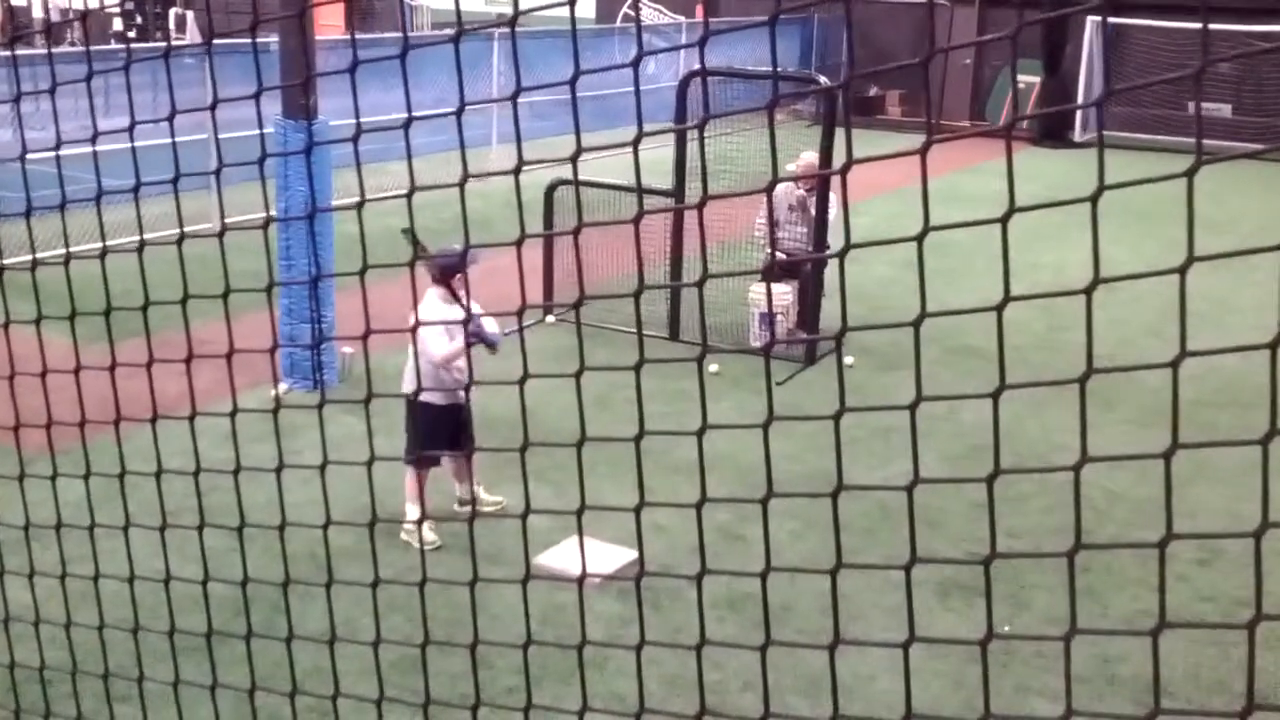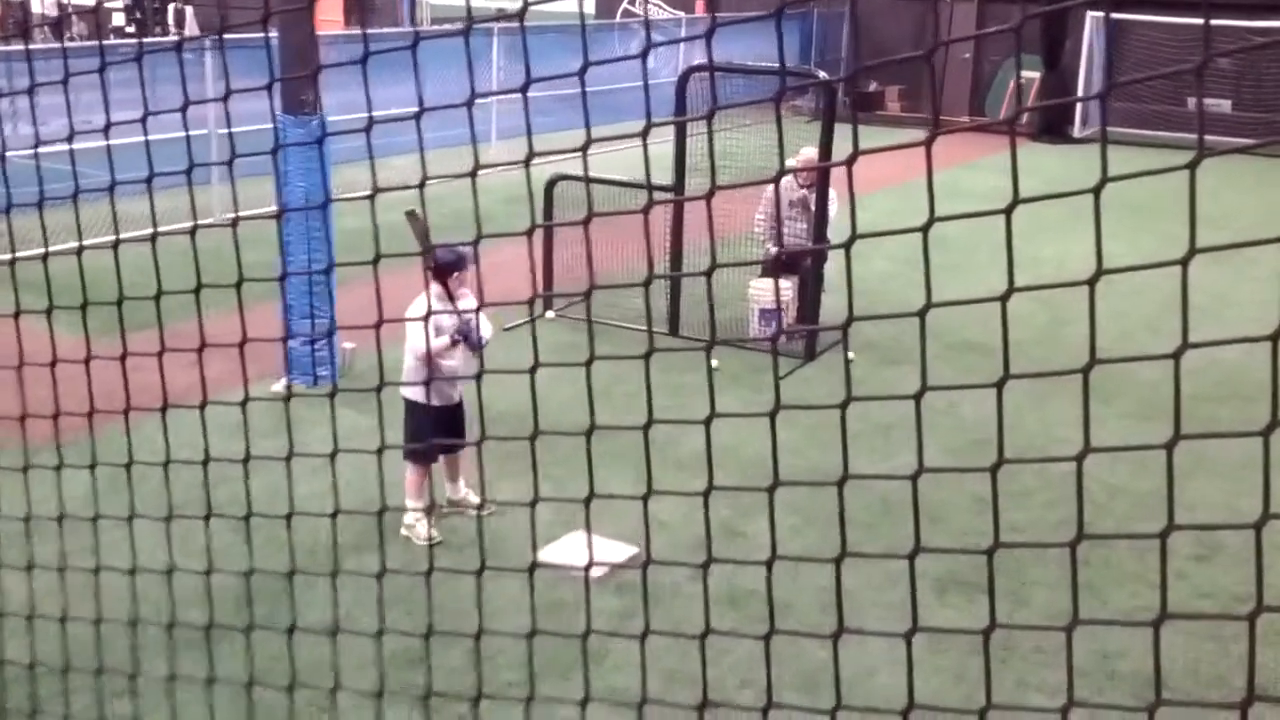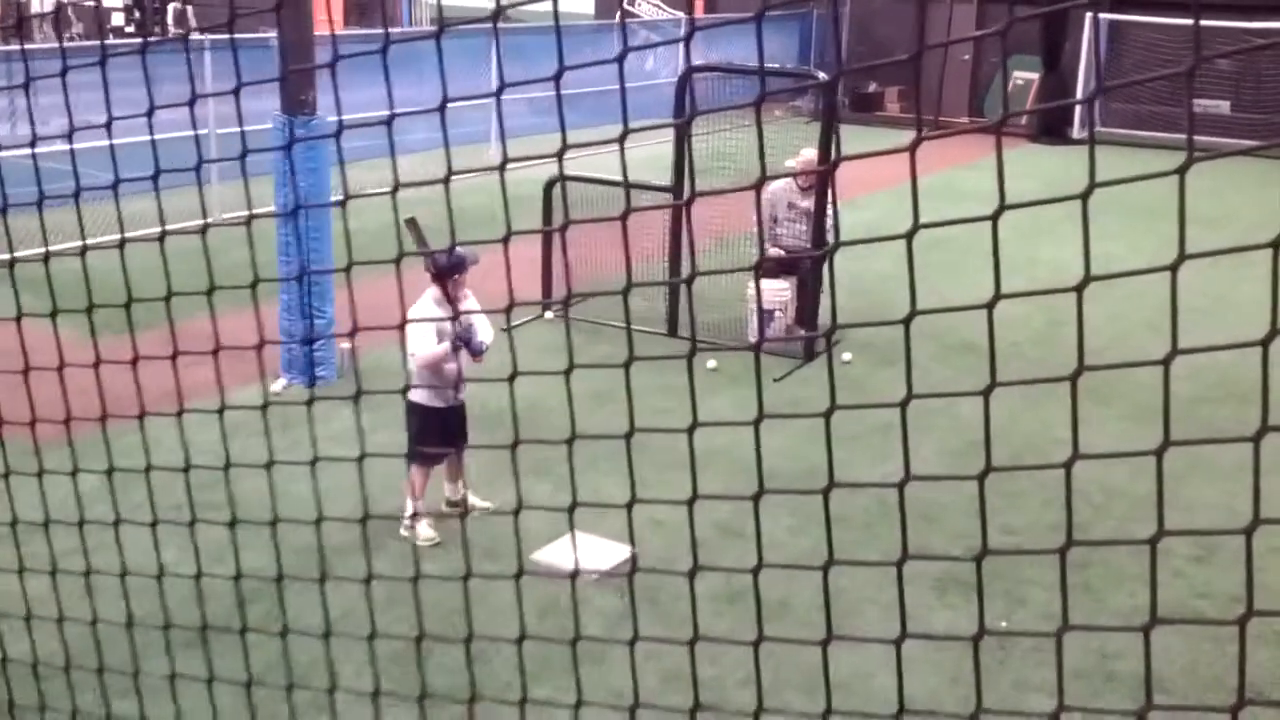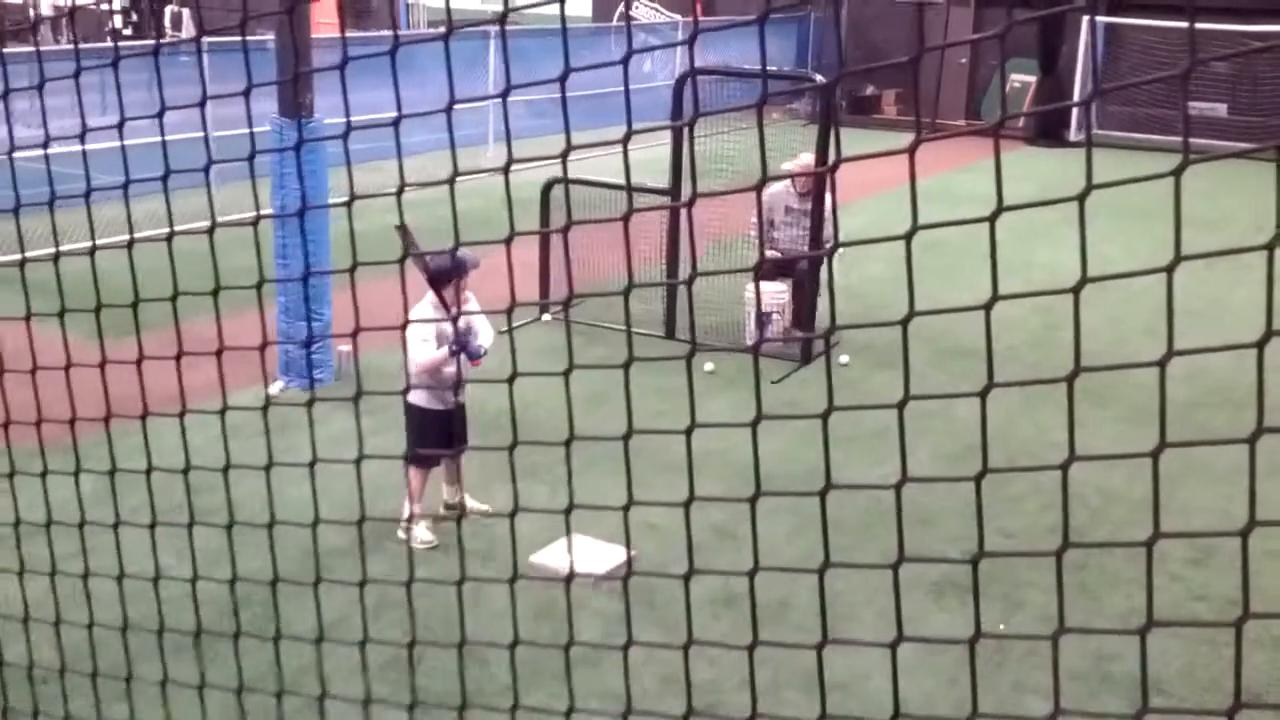
dt=0.3s
person 1, frame 1
left shoulder: (459, 299)
right shoulder: (429, 313)
left elbow: (488, 322)
right elbow: (440, 357)
left wrist: (489, 333)
right wrist: (470, 340)
left hip: (455, 391)
right hip: (426, 395)
left knee: (462, 447)
right knee: (421, 459)
left ankle: (467, 495)
right ankle: (413, 521)
person 1, frame 2
left shoulder: (463, 296)
right shoulder: (421, 309)
left elbow: (483, 325)
right elbow: (422, 352)
left wrist: (478, 337)
right wrist: (454, 338)
left hip: (451, 389)
right hip: (423, 394)
left knee: (454, 446)
right knee: (420, 456)
left ankle: (456, 495)
right ankle: (413, 516)
person 1, frame 3
left shoulder: (465, 298)
right shoulder: (422, 314)
left elbow: (484, 327)
right elbow: (423, 358)
left wrist: (480, 342)
right wrist: (455, 343)
left hip: (454, 391)
right hip: (427, 397)
left knee: (455, 447)
right knee: (424, 458)
left ankle: (456, 496)
right ankle: (412, 517)
person 1, frame 4
left shoulder: (466, 300)
right shoulder: (421, 318)
left elbow: (485, 330)
right elbow: (421, 363)
left wrist: (478, 347)
right wrist: (453, 348)
left hip: (454, 394)
right hip: (426, 400)
left knee: (454, 451)
right knee: (422, 461)
left ankle: (454, 499)
right ankle: (410, 520)
person 2, frame 1
left shoulder: (827, 198)
right shoulder: (778, 191)
right elbow: (763, 224)
left wrist: (805, 208)
right wrist: (770, 250)
left hip: (809, 255)
right hip: (780, 253)
left knee: (810, 272)
right knee: (769, 270)
person 2, frame 2
left shoulder: (827, 194)
right shoulder: (778, 187)
right elbow: (763, 219)
left wrist: (807, 207)
right wrist: (770, 245)
left hip: (810, 250)
right hip: (780, 248)
left knee: (810, 268)
right knee: (769, 265)
person 2, frame 3
right shoulder: (777, 188)
left elbow: (829, 226)
right elbow: (763, 220)
left wrist: (812, 212)
right wrist: (768, 246)
left hip: (809, 252)
right hip: (780, 249)
left knee: (809, 269)
left ankle: (803, 323)
person 2, frame 4
left shoulder: (824, 199)
right shoulder: (774, 192)
left elbow: (830, 237)
right elbow: (758, 223)
right wrist: (765, 249)
left hip: (806, 255)
right hip: (776, 252)
left knee: (806, 272)
right knee: (764, 272)
